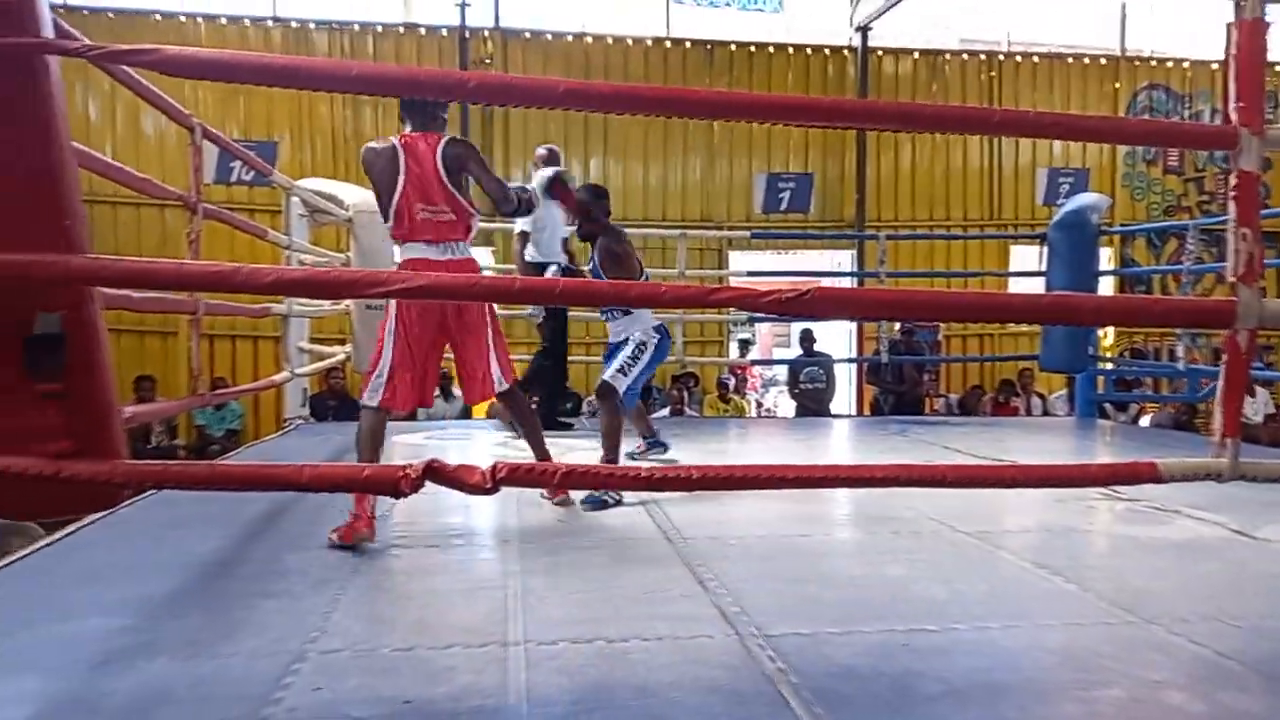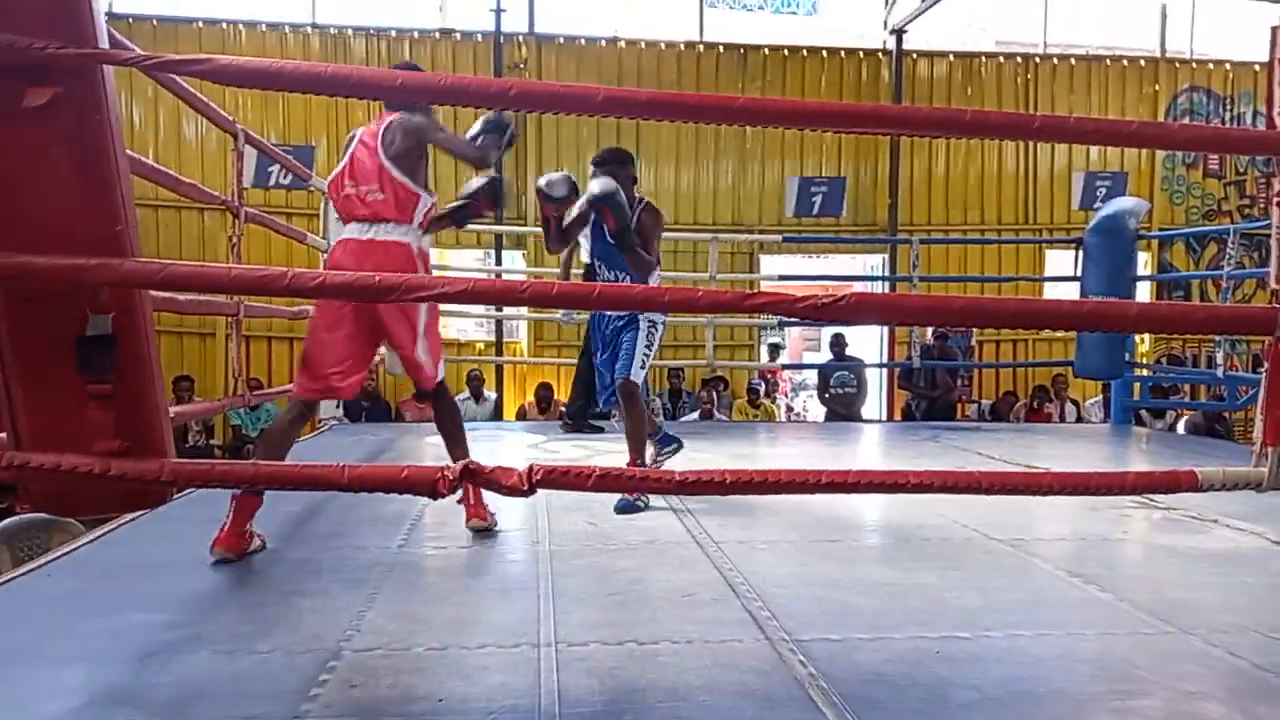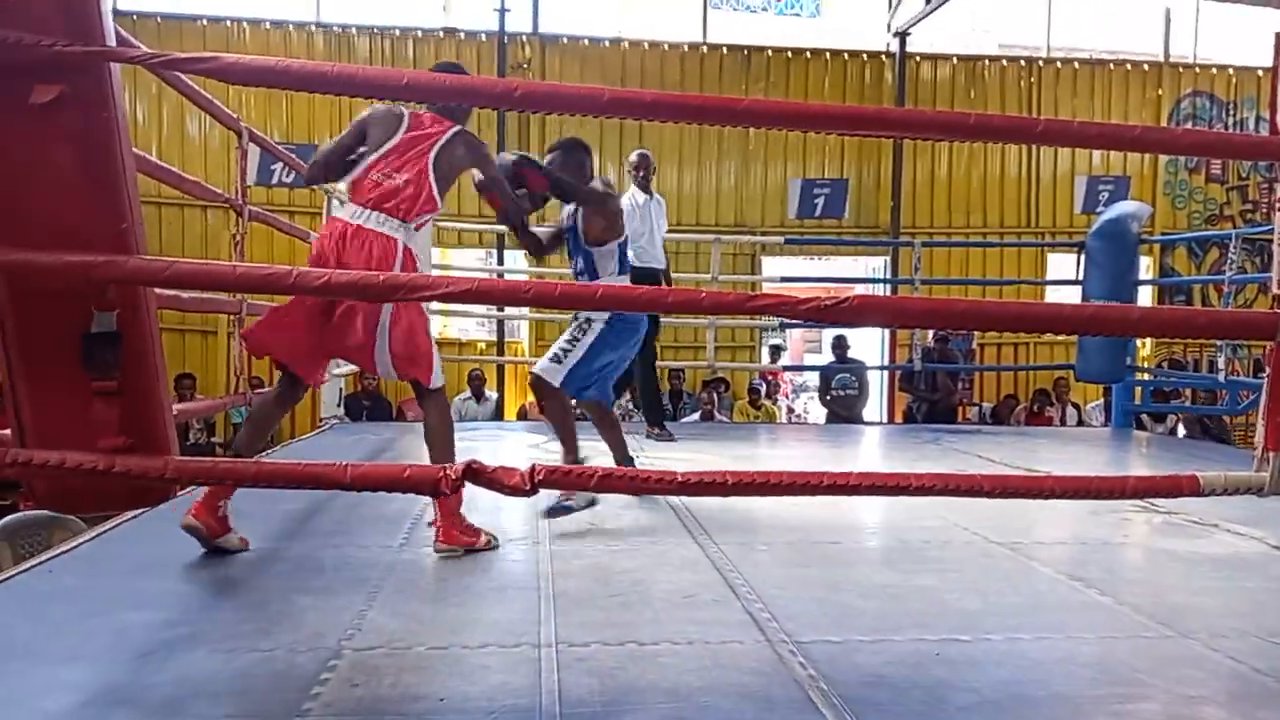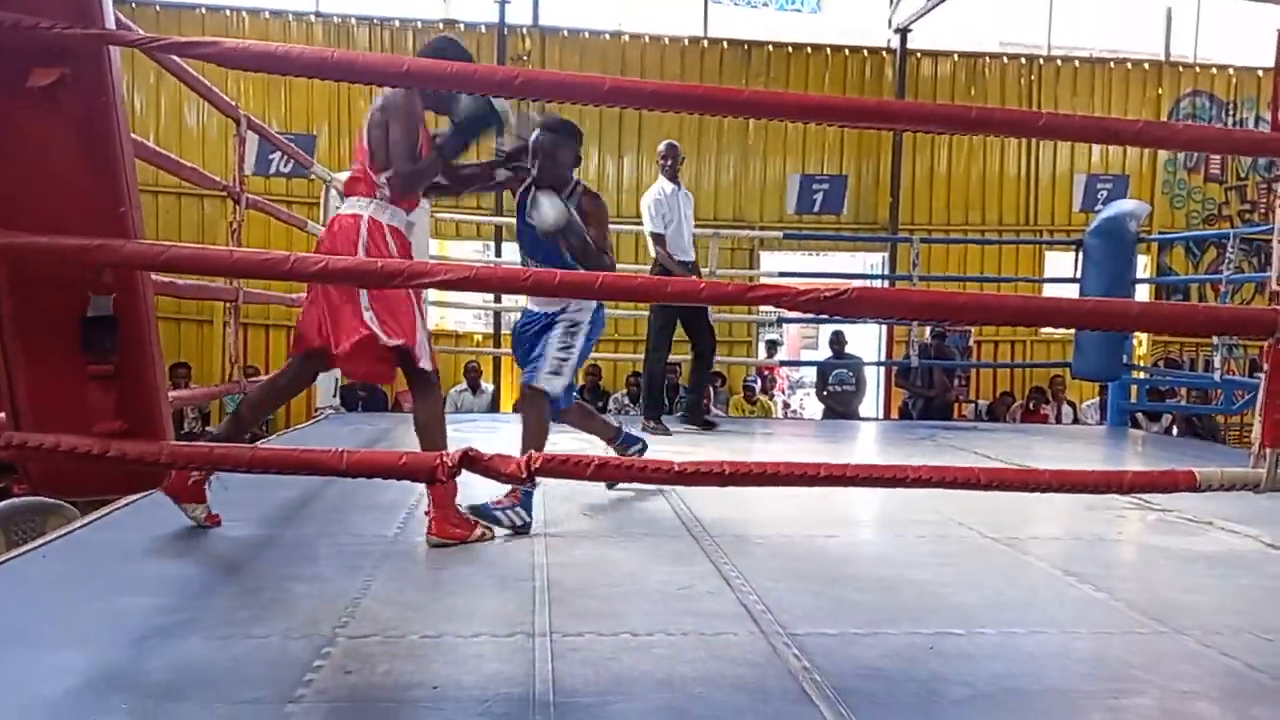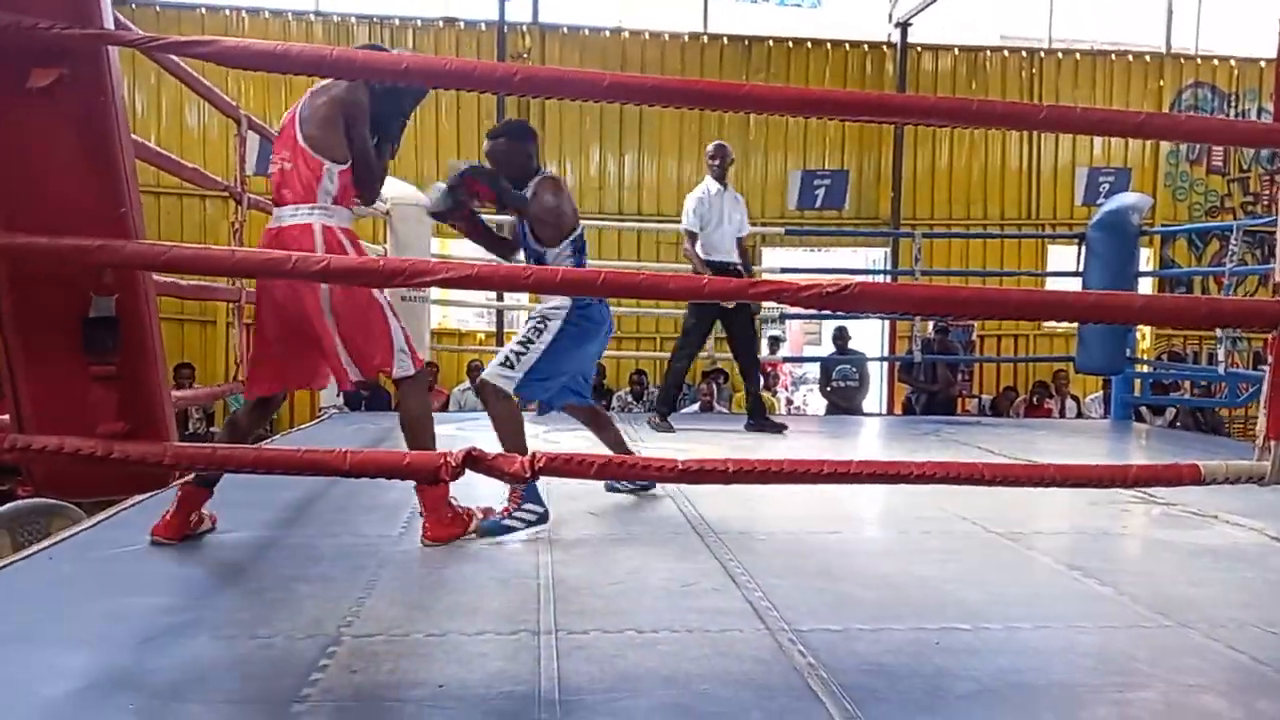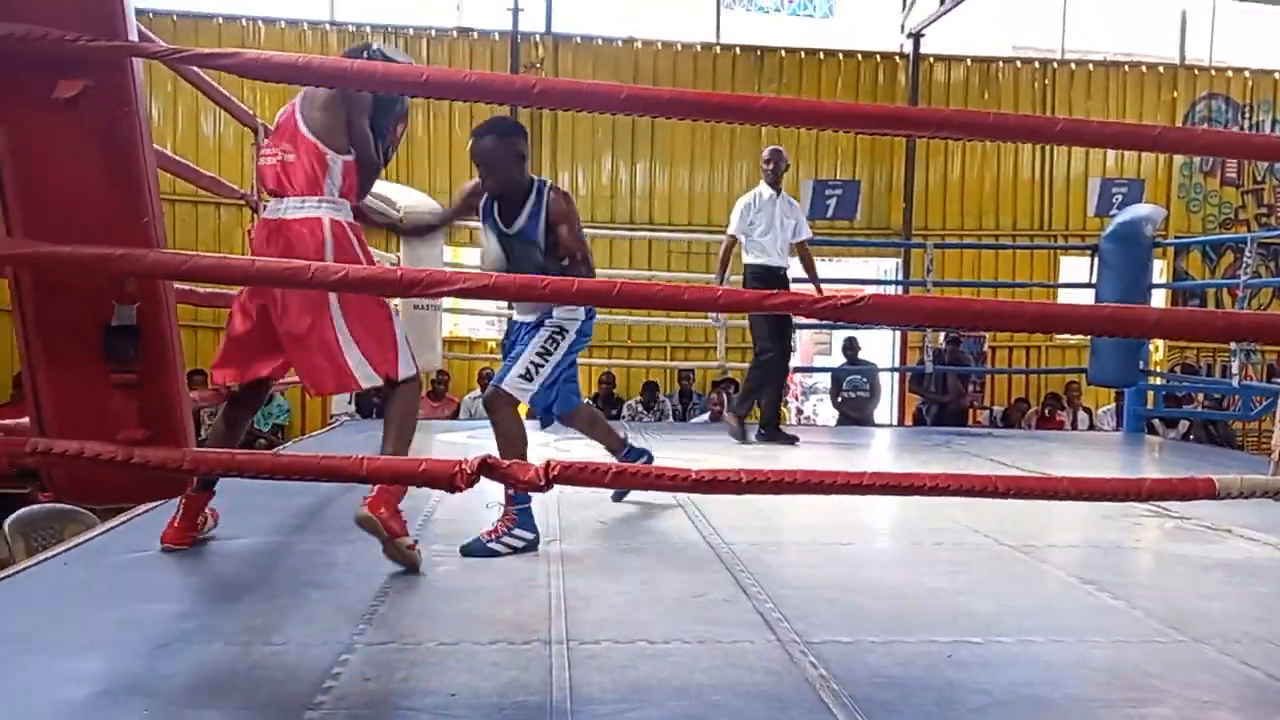
dt=0.3s
person 1, frame 1
left shoulder: (375, 154)
right shoulder: (455, 149)
right elbow: (507, 205)
right wrist: (536, 194)
left hip: (414, 275)
right hip: (462, 274)
left knee: (378, 396)
right knee: (503, 385)
left ankle: (363, 511)
person 1, frame 2
left shoulder: (358, 138)
right shoulder: (411, 126)
right elbow: (478, 156)
left wrist: (458, 210)
right wrist: (495, 135)
left hip: (349, 258)
right hip: (398, 261)
left knee: (309, 395)
right knee: (432, 386)
left ankle: (239, 524)
right ankle: (472, 500)
person 1, frame 3
left shoulder: (382, 117)
right shoulder: (463, 142)
left elbow: (315, 171)
right elbow: (511, 207)
left hip: (337, 238)
right hip: (387, 256)
left knee: (290, 381)
right knee: (429, 387)
left ankle: (212, 502)
right ankle: (451, 521)
person 1, frame 4
left shoulder: (412, 111)
right shoulder: (401, 100)
left elbow: (431, 184)
right elbow: (402, 180)
left wrist: (487, 173)
right wrist: (446, 150)
left hip: (377, 241)
right hip: (367, 240)
left knee: (304, 368)
right knee: (421, 373)
left ankle: (193, 470)
right ankle: (445, 515)
person 1, frame 5
left shoulder: (310, 105)
right shoulder: (351, 93)
right elbow: (365, 189)
left wrist: (382, 134)
right wrist: (388, 128)
left hip: (282, 246)
right hip: (321, 244)
left knee: (268, 390)
right knee: (406, 372)
left ankle: (184, 511)
right ankle: (439, 513)
person 1, frame 6
left shoulder: (301, 103)
right shoulder: (350, 86)
right elbow: (365, 177)
right wrist: (385, 130)
left hip: (272, 238)
right hip: (324, 238)
left knee: (249, 386)
right knee: (401, 379)
left ankle: (188, 516)
right ankle: (384, 502)
person 2, frame 1
left shoulder: (614, 241)
right shoulder: (590, 249)
left elbow: (626, 278)
left hip: (646, 337)
right hip: (623, 337)
left knee: (608, 392)
right knee: (621, 397)
right ankle: (651, 440)
person 2, frame 2
left shoulder: (648, 215)
right shoulder: (590, 205)
left elbow: (645, 273)
right elbow: (556, 245)
left wrist: (620, 231)
right wrist: (550, 207)
left hip: (643, 315)
right hip: (606, 315)
left knee: (627, 386)
right knee: (615, 396)
right ankle: (662, 438)
person 2, frame 3
left shoulder: (601, 194)
right shoulder: (575, 210)
left elbow: (588, 196)
right elbow: (539, 248)
left wrist: (539, 174)
left hip: (611, 314)
right hip: (625, 317)
left knee: (546, 379)
right knee: (592, 398)
right ankle: (627, 470)
person 2, frame 4
left shoulder: (588, 203)
right shoulder: (525, 183)
left elbow: (606, 274)
left wrist: (575, 236)
left hip: (575, 314)
right hip: (536, 313)
left knee: (537, 393)
right knee: (558, 404)
left ankle: (519, 500)
right ankle: (626, 444)
person 2, frame 5
left shoulder: (547, 188)
right shoulder: (526, 193)
left elbow: (560, 219)
right elbow: (510, 251)
left wrist: (498, 192)
right wrist: (464, 217)
left hip: (573, 312)
right hip: (586, 313)
left knee: (494, 386)
right knee: (575, 400)
left ankle: (524, 498)
person 2, frame 6
left shoulder: (554, 200)
right shoulder: (481, 196)
left elbow: (585, 273)
left wrist: (539, 272)
left hip: (562, 318)
right hip: (527, 320)
left knee: (500, 398)
right knee: (565, 407)
left ankle: (518, 520)
right ankle: (633, 457)
person 3, frame 1
left shoulder: (557, 200)
right elbow: (520, 245)
left wrist: (577, 272)
left hip: (556, 276)
right hip: (539, 273)
left knee: (558, 347)
right knee: (553, 345)
left ankle: (546, 414)
person 3, frame 2
left shoulder: (621, 201)
right shoulder: (589, 203)
left elbow: (630, 244)
right elbow: (570, 245)
left wrist: (641, 279)
right wrist: (564, 289)
left hip: (616, 277)
right hip: (599, 277)
left knee: (595, 350)
right knee: (619, 346)
left ankle: (575, 416)
right ankle: (630, 413)
person 3, frame 3
left shoulder: (658, 203)
right shoulder: (627, 206)
left wrist: (668, 284)
left hip: (655, 280)
right hip: (638, 280)
left knee: (641, 354)
right knee: (644, 354)
right ankle: (654, 422)
person 3, frame 4
left shoulder: (687, 197)
right shoulder: (654, 198)
right elbow: (659, 247)
left wrist: (698, 277)
right wrist: (687, 278)
left hip: (687, 273)
right hip: (667, 274)
left knee: (706, 343)
right knee: (658, 349)
left ankle: (693, 410)
right ankle: (651, 416)
person 3, frame 5
left shoulder: (736, 200)
right shoulder: (697, 198)
right elbow: (690, 246)
right wrist: (710, 278)
left hip: (733, 273)
right hip: (709, 273)
left knee: (748, 346)
right knee: (689, 345)
left ankle: (757, 415)
right ankle: (661, 412)
person 3, frame 6
left shoulder: (792, 207)
right shoulder: (748, 202)
left elbow: (802, 250)
right elbow: (728, 246)
left wrist: (818, 290)
right wrist: (719, 288)
left hip: (780, 279)
right hip: (757, 277)
left knee: (782, 354)
right knee: (769, 350)
left ankle: (769, 425)
right ankle: (737, 411)
